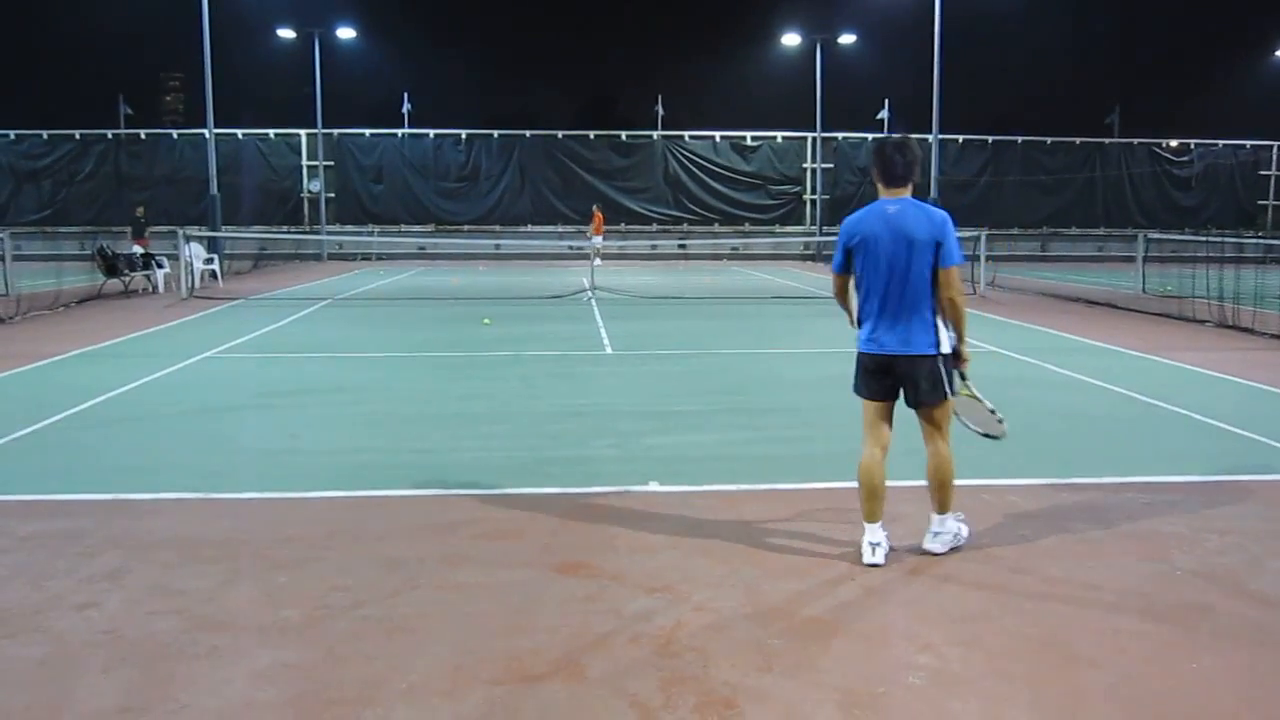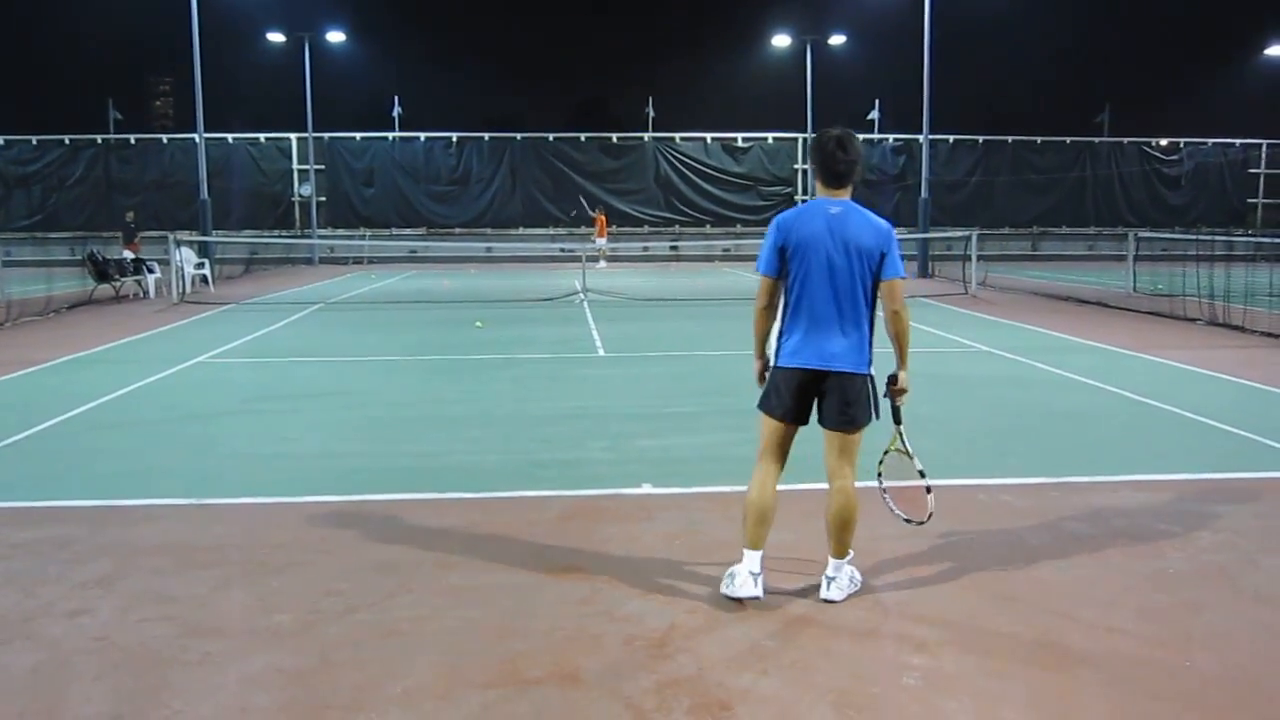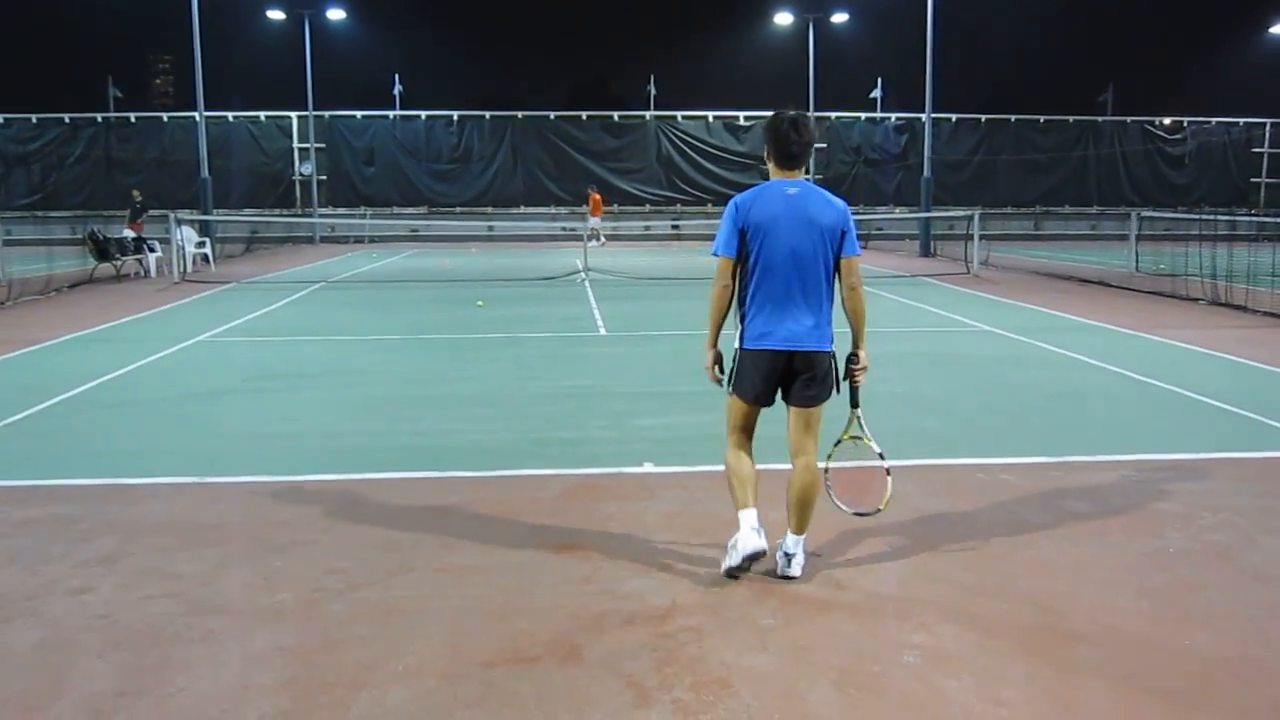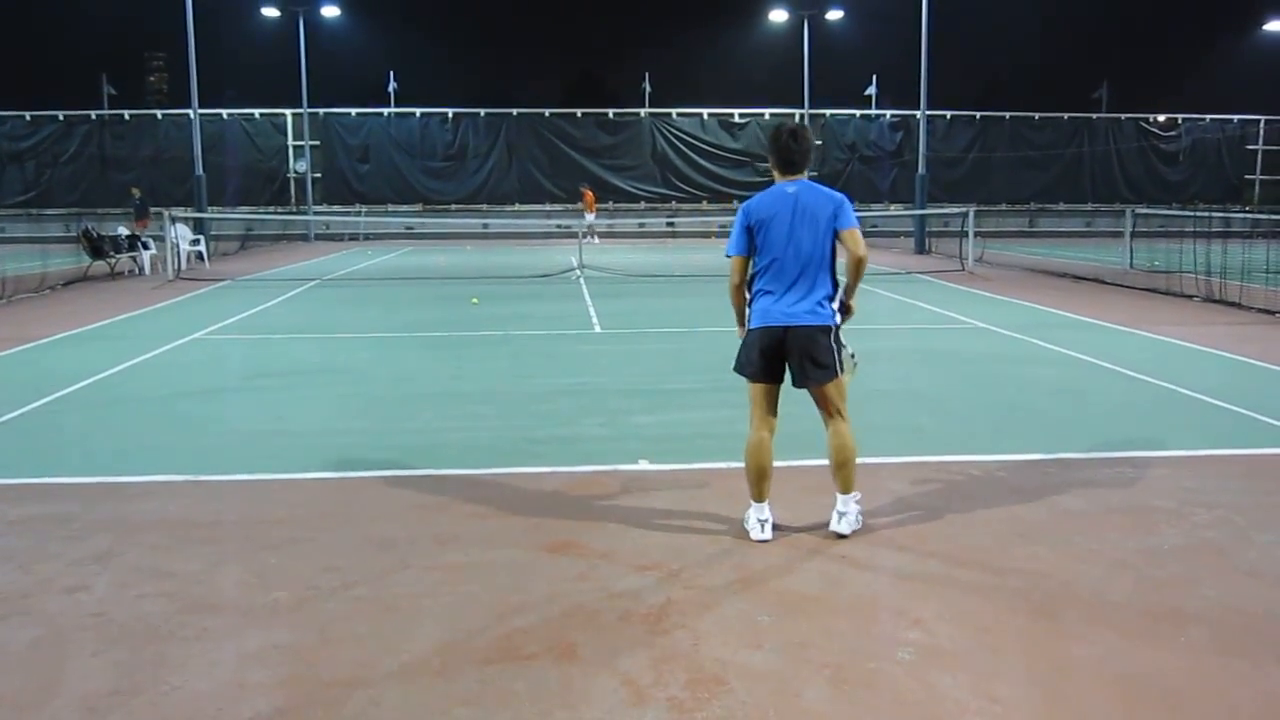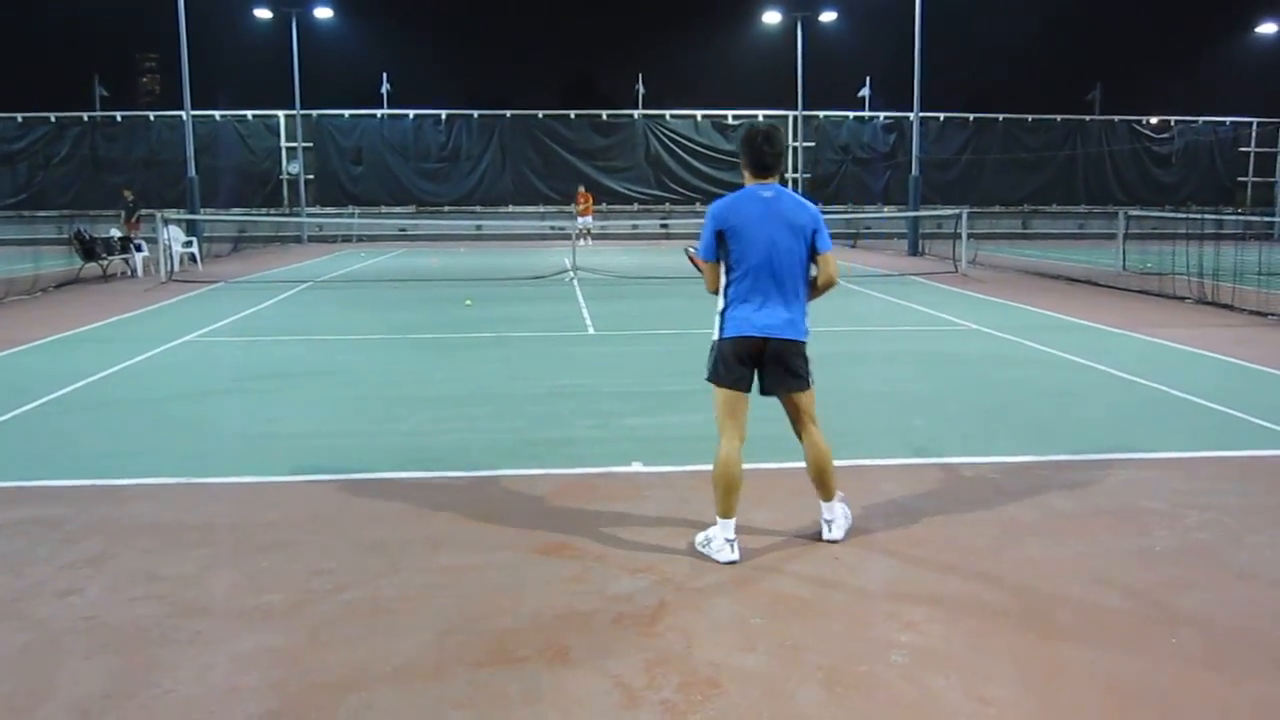
dt=1s
person 1, frame 1
left shoulder: (852, 226)
right shoulder: (937, 221)
left elbow: (839, 290)
right elbow: (950, 294)
right wrist: (961, 340)
left hip: (872, 350)
right hip: (925, 349)
left knee: (874, 446)
right knee: (937, 441)
left ankle: (874, 538)
right ankle: (944, 525)
person 1, frame 2
left shoulder: (785, 225)
right shoulder: (879, 231)
left elbow: (765, 303)
right elbow: (896, 308)
left wrist: (760, 357)
right wrist: (902, 366)
left hip: (793, 363)
right hip: (849, 368)
left knee: (767, 468)
right knee: (841, 476)
left ankle: (749, 572)
right ankle: (837, 574)
person 1, frame 3
left shoulder: (743, 206)
right shoulder: (836, 210)
left elbow: (723, 284)
right elbow: (852, 286)
left wrist: (712, 344)
right wrist: (860, 345)
left hip: (758, 345)
right hip: (814, 347)
left knee: (737, 439)
right knee: (804, 450)
left ankle: (749, 526)
right ankle: (793, 550)
person 1, frame 4
left shoulder: (751, 209)
right shoulder: (834, 202)
left elbow: (737, 278)
right elbow: (858, 254)
left wrist: (741, 320)
right wrist: (847, 298)
left hip: (764, 326)
right hip: (815, 324)
left knee: (761, 425)
right knee: (836, 420)
left ankle: (759, 515)
right ankle: (846, 508)
person 1, frame 5
left shoulder: (721, 211)
right shoulder: (807, 212)
left elbow: (712, 284)
right elbow: (828, 278)
left hip: (737, 335)
right hip: (788, 335)
left knee: (730, 437)
right knee: (808, 430)
left ankle: (724, 534)
right ankle: (834, 514)
